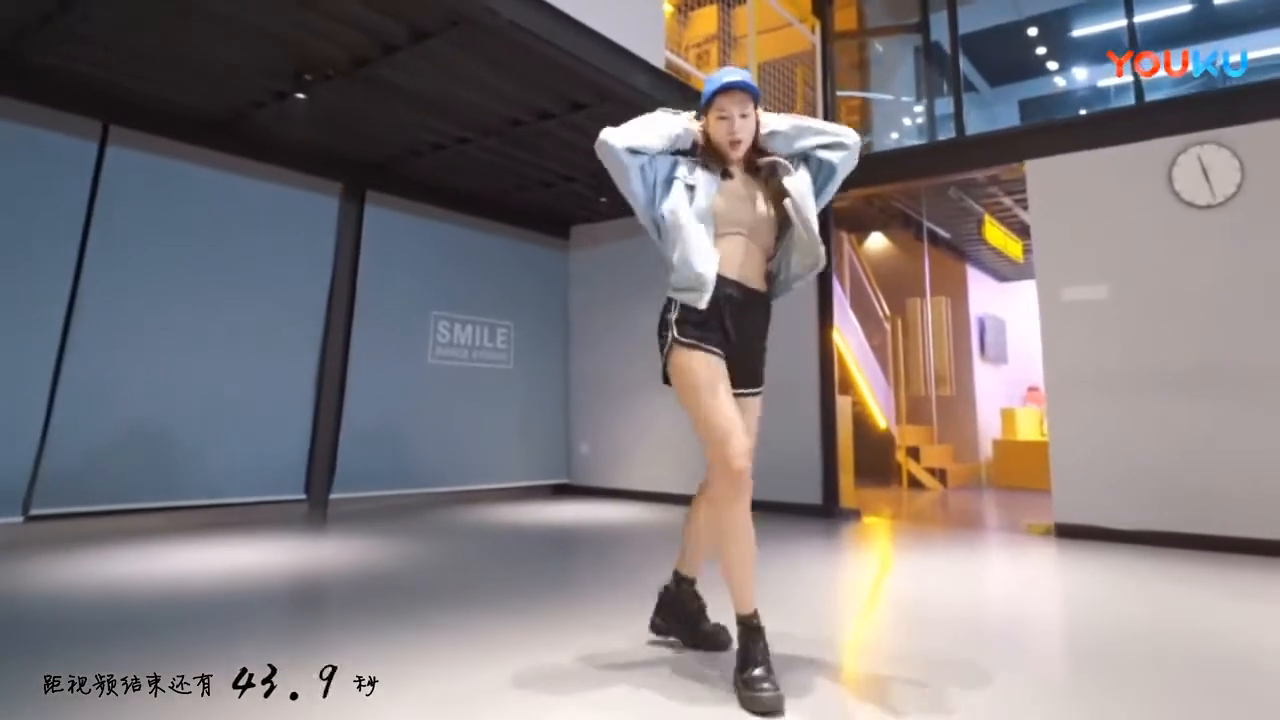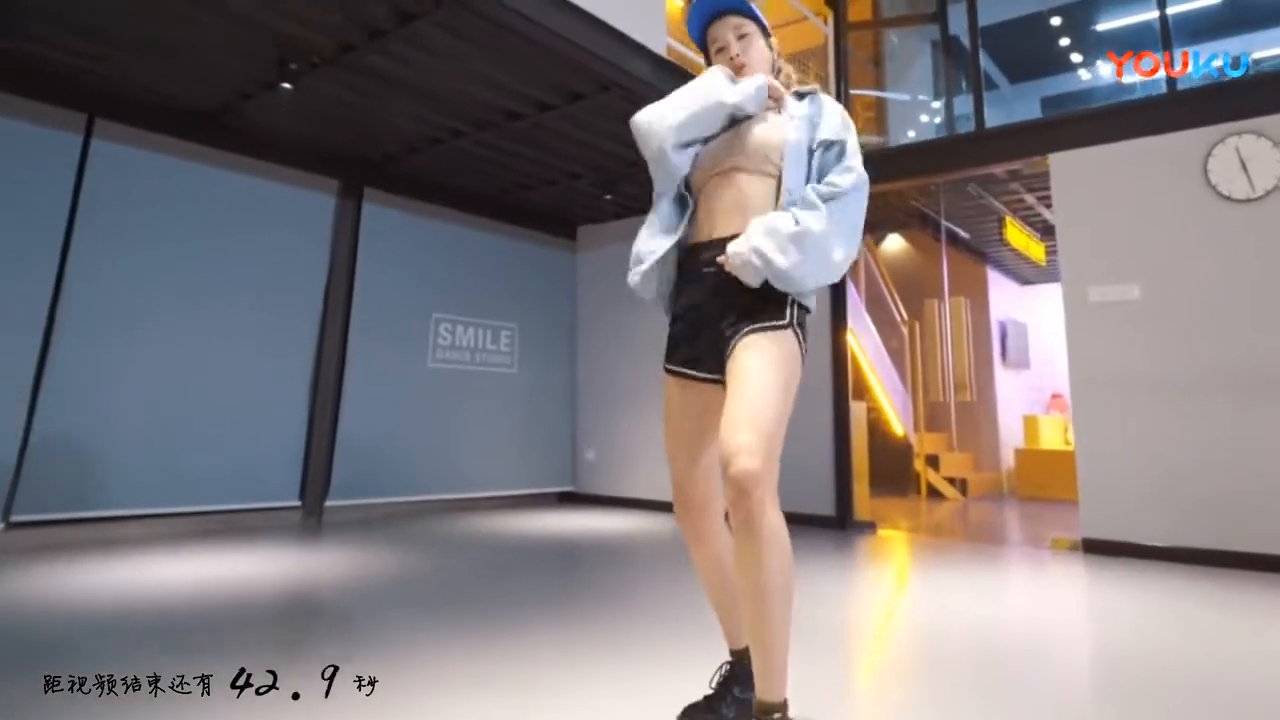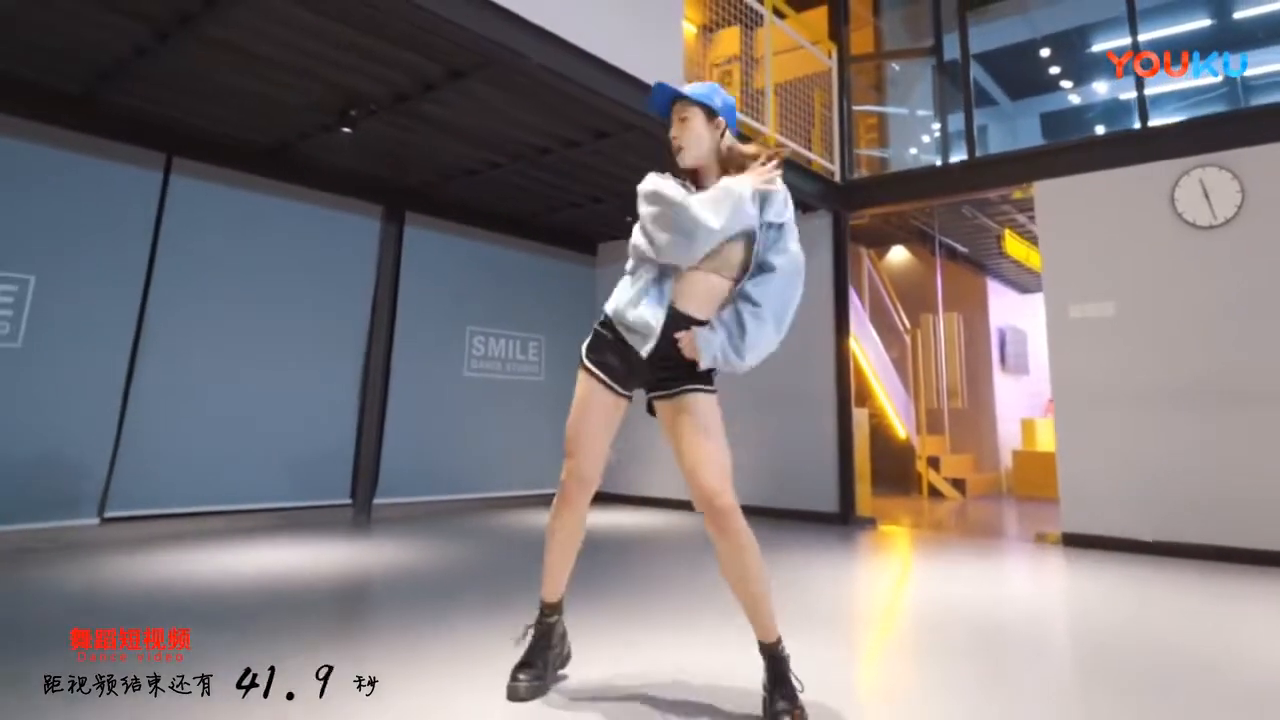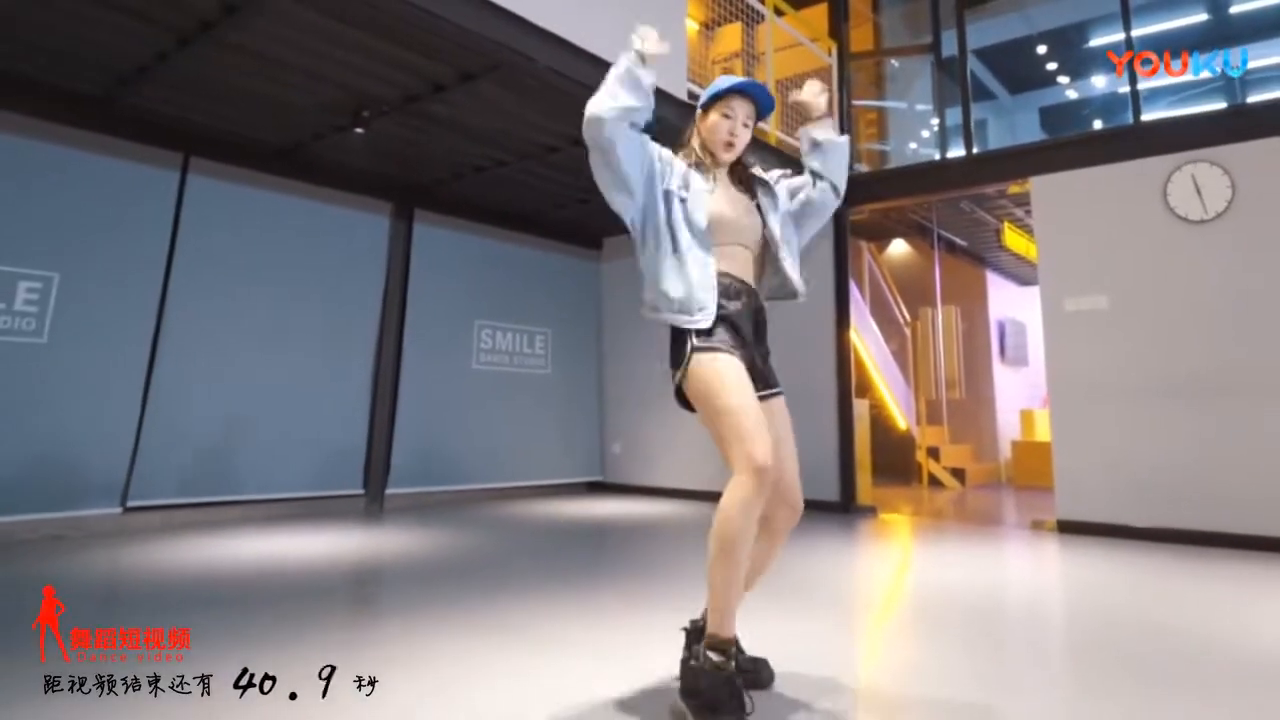
dt=1s
person 1, frame 1
left shoulder: (781, 180)
right shoulder: (684, 176)
left elbow: (844, 145)
right elbow: (615, 146)
left wrist: (777, 129)
right wrist: (675, 128)
left hip: (747, 336)
right hip: (695, 320)
left knee: (726, 483)
right knee: (733, 468)
left ankle: (677, 600)
right ankle: (751, 639)
person 1, frame 2
left shoulder: (815, 112)
right shoulder: (704, 121)
left elbow: (840, 205)
right elbow: (655, 130)
left wrist: (763, 251)
right wrist: (737, 90)
left hip: (765, 290)
right hip: (693, 295)
left knee: (749, 473)
right knee: (694, 505)
person 1, frame 3
left shoulder: (767, 197)
right shoulder: (663, 189)
left elbow: (777, 285)
right elbow: (683, 232)
left wrist: (717, 342)
right wrist: (740, 191)
left hip: (687, 353)
right hip: (624, 337)
left knee: (719, 504)
right knee: (575, 488)
left ankle: (776, 664)
right ankle: (548, 633)
person 1, frame 4
left shoulder: (760, 193)
right shoulder: (667, 175)
left elbow: (825, 189)
right elbow: (606, 128)
left wrist: (818, 125)
right wrist: (637, 64)
left hip: (748, 331)
right hip: (703, 325)
left knee: (785, 501)
right knee: (752, 461)
left ankle: (711, 633)
right ankle: (711, 660)
